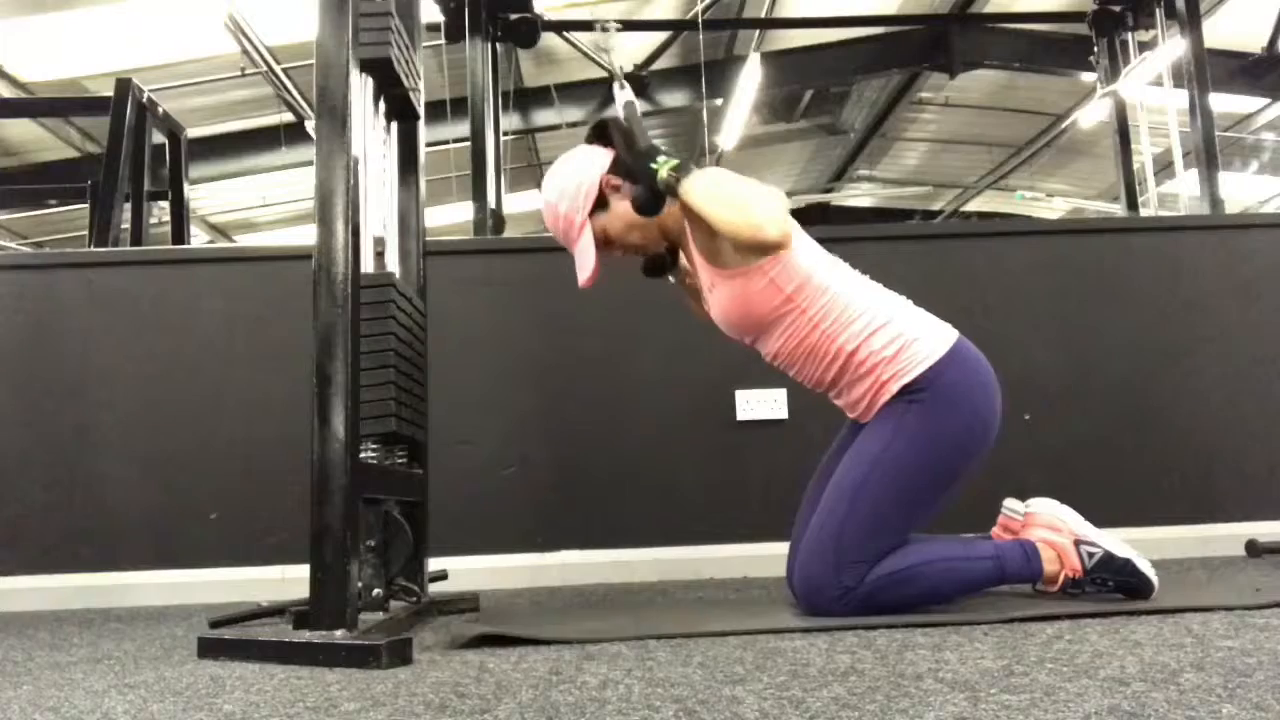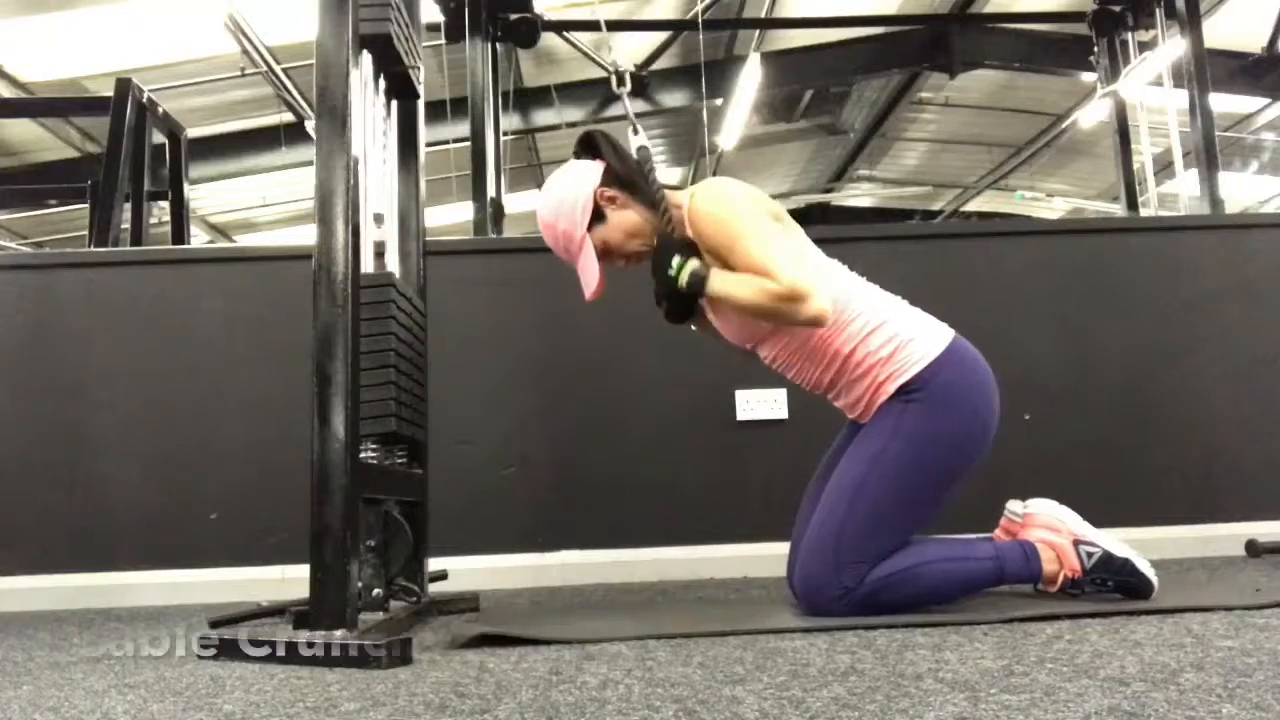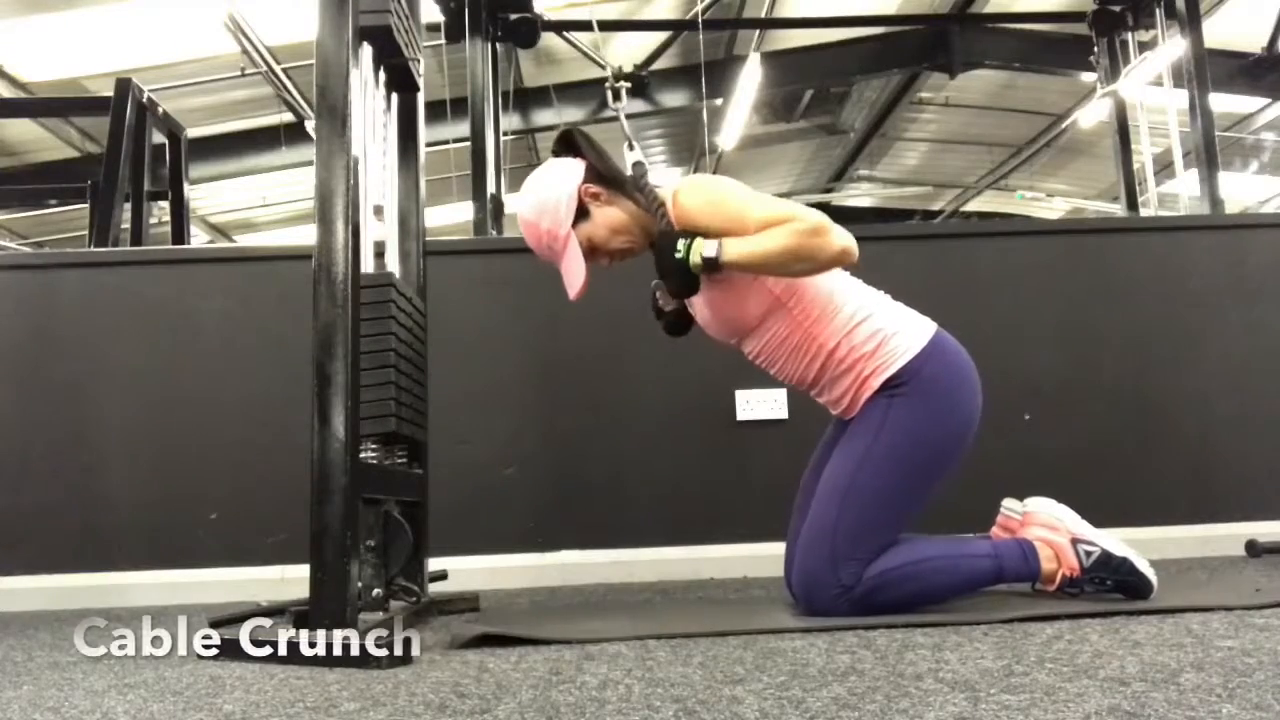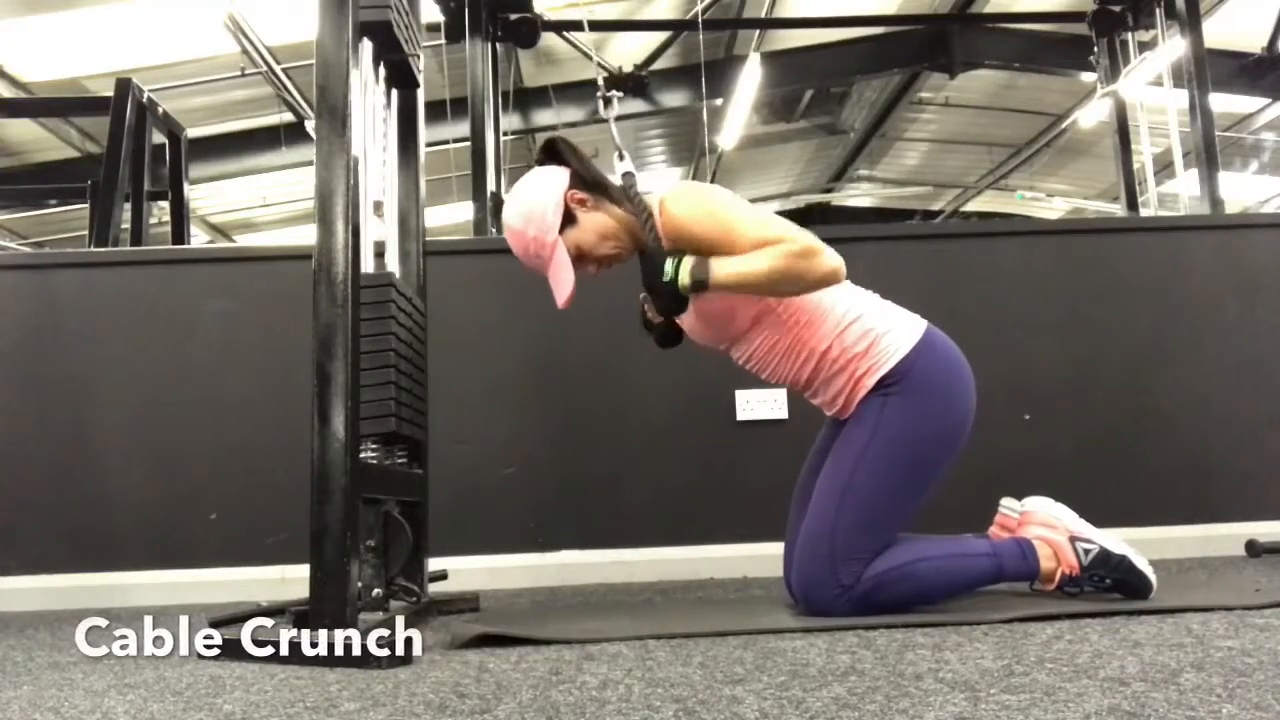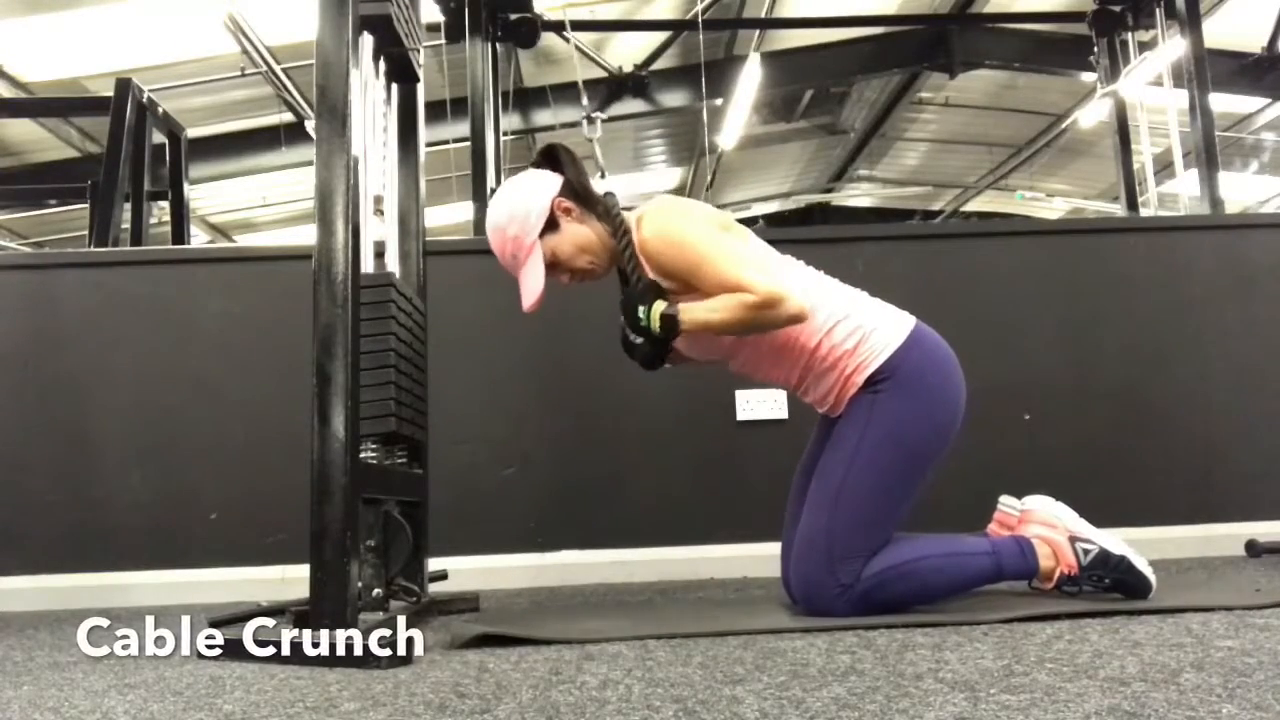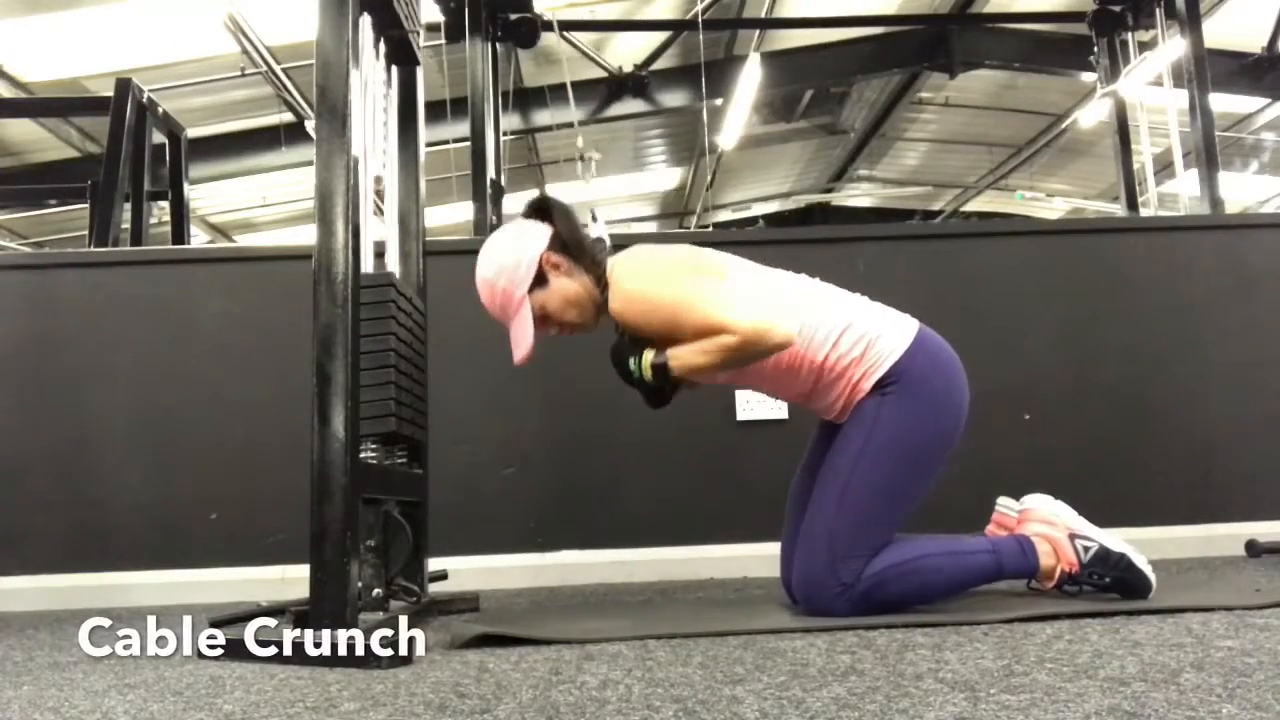
dt=0.4s
person 1, frame 1
left shoulder: (710, 195)
right shoulder: (693, 244)
left elbow: (770, 229)
left wrist: (680, 179)
right wrist: (680, 280)
left hip: (936, 388)
right hip: (904, 393)
left knee: (827, 587)
right knee: (813, 574)
left ankle: (1056, 557)
right ankle: (1015, 535)
person 1, frame 2
left shoulder: (711, 206)
right shoulder: (687, 246)
left elbow: (809, 303)
left wrist: (697, 277)
right wrist: (693, 306)
left hip: (936, 388)
right hip: (899, 396)
left knee: (827, 587)
right knee: (813, 574)
left ankle: (1054, 557)
right ankle: (1017, 534)
person 1, frame 3
left shoulder: (693, 201)
right shoulder: (675, 240)
left elbow: (832, 243)
left wrist: (707, 257)
right wrist: (688, 310)
left hip: (917, 382)
right hip: (883, 391)
left knee: (827, 586)
right knee: (812, 572)
left ankle: (1053, 555)
right ankle: (1013, 532)
person 1, frame 4
left shoulder: (682, 210)
right shoulder: (662, 253)
left elbow: (821, 263)
left wrist: (697, 275)
right wrist: (675, 320)
left hip: (912, 380)
right hip: (873, 392)
left knee: (827, 588)
right knee: (809, 577)
left ankle: (1052, 555)
right ankle: (1013, 531)
person 1, frame 5
left shoulder: (660, 229)
right shoulder: (644, 259)
left elbow: (783, 302)
left wrist: (668, 316)
right wrist: (665, 346)
left hip: (902, 377)
right hip: (873, 384)
left knee: (825, 588)
right knee: (807, 577)
left ankle: (1051, 554)
right ankle: (1014, 529)
person 1, frame 6
left shoulder: (633, 291)
right shoulder: (641, 281)
left elbow: (770, 331)
left wrist: (659, 365)
right wrist: (671, 376)
left hip: (908, 379)
right hip: (874, 386)
left knee: (827, 587)
right knee: (805, 578)
left ankle: (1051, 550)
right ankle: (1014, 528)
